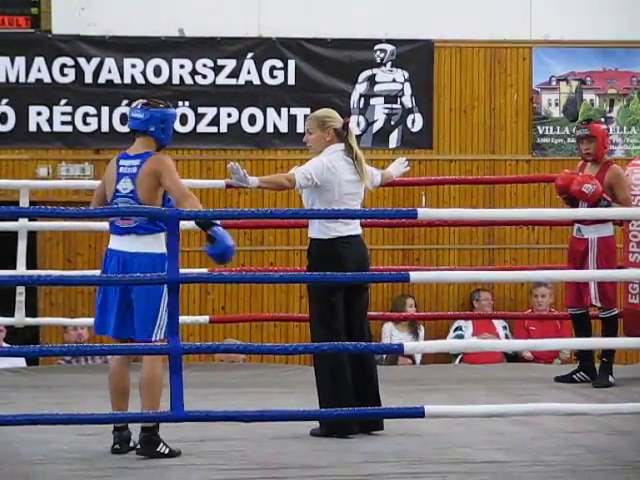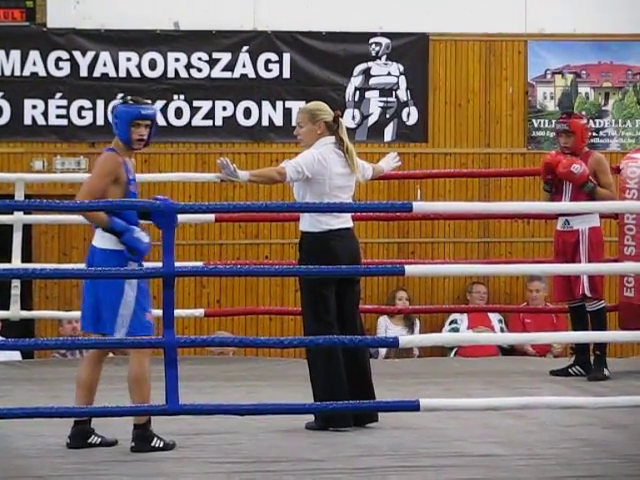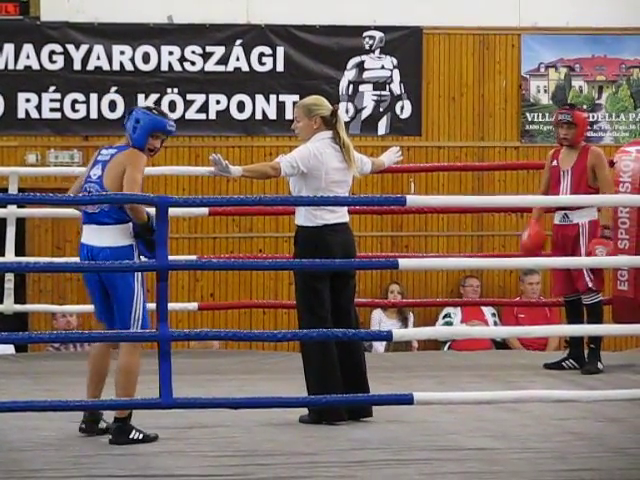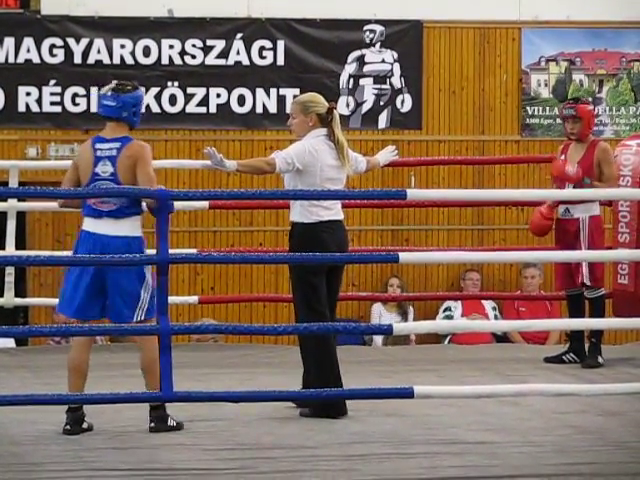
dt=1s
person 1, frame 1
left shoulder: (115, 164)
right shoulder: (159, 162)
left elbow: (94, 209)
right elbow: (182, 197)
right wrist: (212, 228)
left hip: (117, 256)
right hip: (150, 260)
right knee: (154, 350)
left ankle: (120, 433)
right ankle: (149, 436)
person 1, frame 2
left shoulder: (127, 163)
right shoulder: (111, 160)
right elbow: (82, 202)
left wrist: (145, 214)
right wrist: (118, 229)
left hip: (108, 256)
right hip: (116, 258)
left knee: (99, 345)
right knee: (139, 343)
left ankle: (80, 429)
right ankle: (143, 431)
person 1, frame 3
left shoulder: (100, 155)
right shoulder: (134, 157)
left elbow: (71, 198)
right elbow: (132, 201)
right wrist: (148, 229)
left hip: (88, 247)
right hip: (118, 250)
left knee: (109, 332)
right knee: (132, 338)
left ankle: (92, 415)
right ankle: (122, 425)
person 1, frame 4
left shoulder: (84, 150)
right shoulder: (138, 150)
left elbow: (64, 199)
right elbow: (153, 198)
left hip: (90, 241)
right hip: (127, 244)
left knee: (82, 330)
right knee: (145, 329)
left ankle: (74, 414)
right ankle: (158, 413)
person 2, frame 1
left shoulder: (323, 164)
right shoulder: (356, 164)
left elbow: (288, 181)
right elbow: (381, 176)
left wrist: (252, 181)
right wrist: (396, 169)
left hip: (328, 253)
right hip: (356, 251)
left knee: (329, 336)
right knee: (358, 332)
left ankle: (338, 421)
right ankle: (367, 415)
person 2, frame 2
left shoulder: (314, 157)
right shoulder: (346, 157)
left elbow: (280, 174)
right elbow: (371, 171)
left wrist: (242, 175)
right wrist: (386, 165)
left hip: (320, 246)
right hip: (347, 243)
left knee: (322, 328)
right knee: (350, 324)
left ankle: (333, 414)
right ankle: (361, 408)
person 2, frame 3
left shoulder: (310, 152)
right shoulder: (345, 152)
left elbow: (273, 169)
right elbow: (372, 164)
left wrist: (235, 171)
right wrist: (389, 159)
left hip: (315, 240)
right hip: (343, 238)
left knee: (316, 323)
right knee: (344, 319)
left ankle: (327, 408)
right ankle: (356, 403)
person 2, frame 4
left shoulder: (305, 148)
right shoulder: (339, 149)
left elbow: (268, 164)
right elbow: (366, 164)
left wrist: (229, 165)
right wrist: (383, 158)
left hip: (310, 236)
right hip: (336, 234)
left knee: (313, 317)
right knee: (324, 314)
left ankle: (327, 399)
right ankle: (316, 391)
person 3, frame 1
left shoulder: (613, 171)
right shoulder: (581, 167)
left elbow: (628, 210)
left wrist: (601, 200)
right wrist: (568, 196)
left hip: (600, 240)
right hip: (579, 238)
left knee: (605, 302)
right knee: (576, 304)
left ankle: (606, 367)
right ankle: (586, 366)
person 3, frame 2
left shoulder: (595, 160)
right shoulder: (558, 160)
left elbow: (612, 197)
left wrist: (585, 183)
right wrist: (549, 180)
left hip: (587, 230)
right hip: (563, 231)
left knee: (591, 294)
right knee: (572, 297)
left ankle: (600, 361)
right ankle: (581, 360)
person 3, frame 3
left shoulder: (593, 154)
right shoulder: (553, 156)
left elbow: (607, 194)
right elbow: (544, 193)
left wrist: (605, 232)
right wrist: (534, 224)
left hip: (585, 225)
right hip: (560, 226)
left knee: (590, 289)
right knee: (568, 291)
left ankle: (594, 354)
right ankle: (575, 354)
person 3, frame 4
left shoulder: (600, 148)
right shoulder: (564, 149)
left elbow: (612, 189)
left wrist: (582, 181)
left hip: (587, 219)
right hip: (564, 220)
left knee: (592, 282)
right knee: (570, 284)
left ankle: (595, 347)
right ankle: (576, 346)
